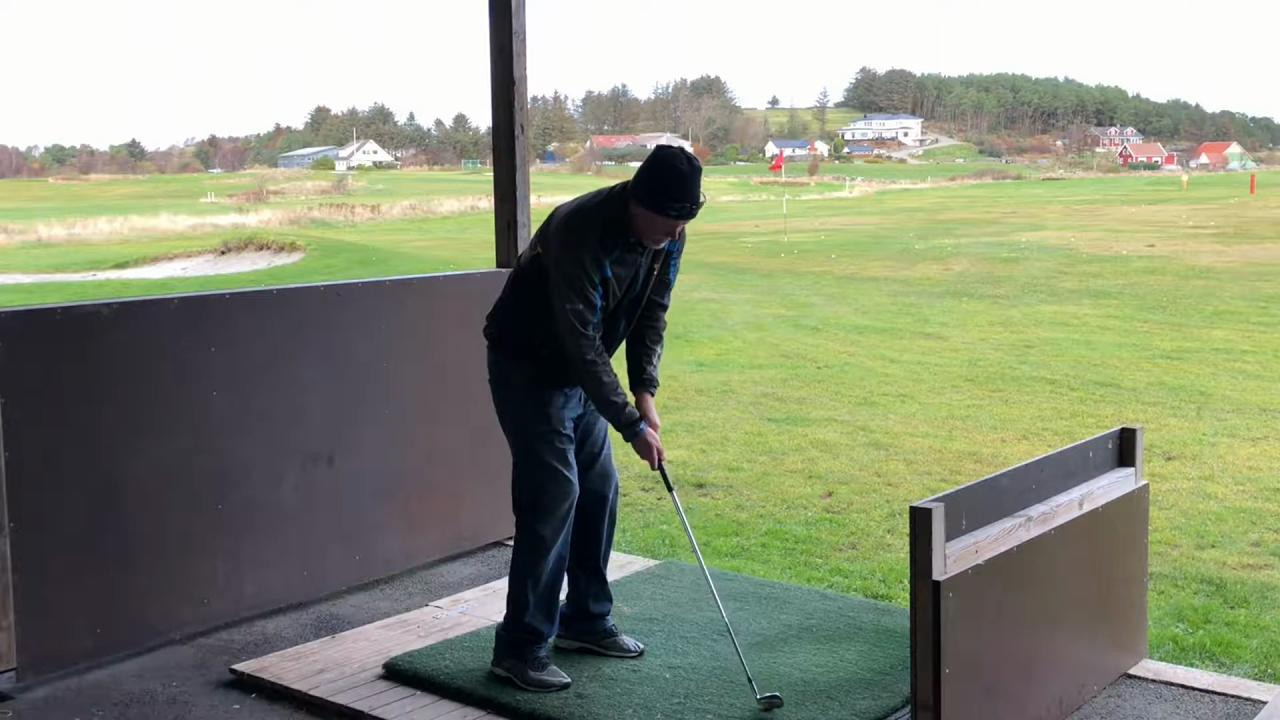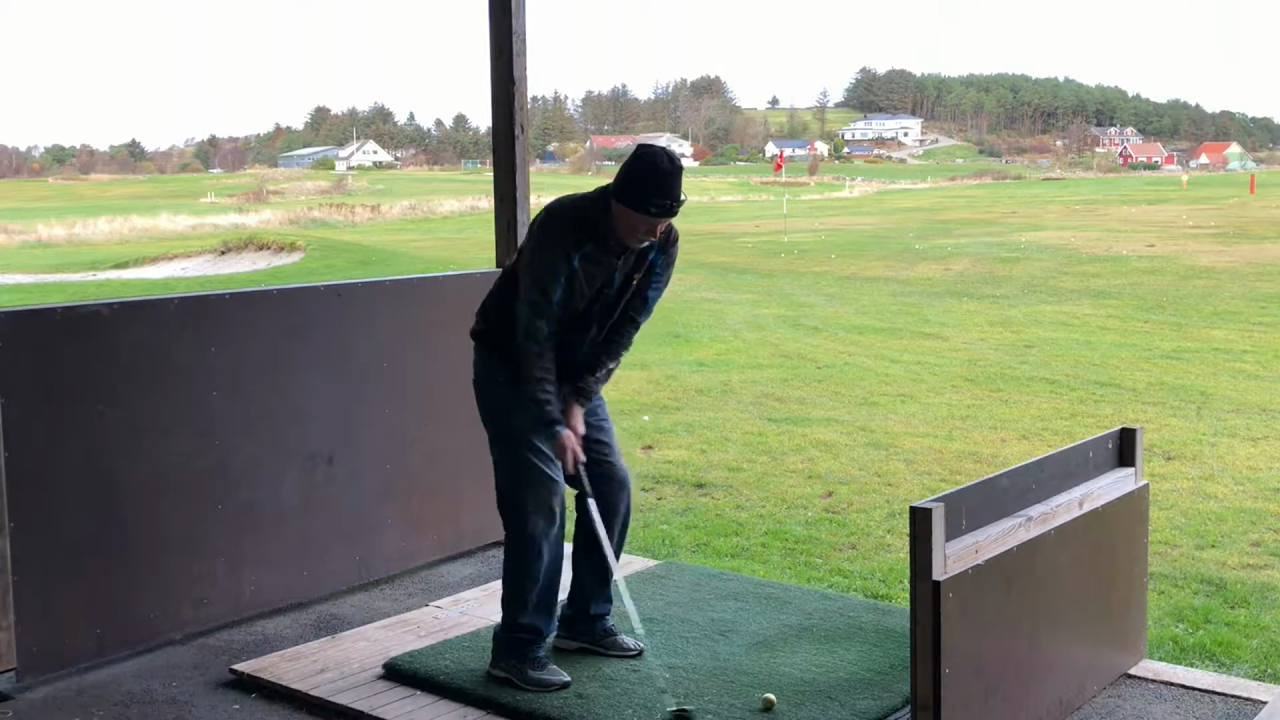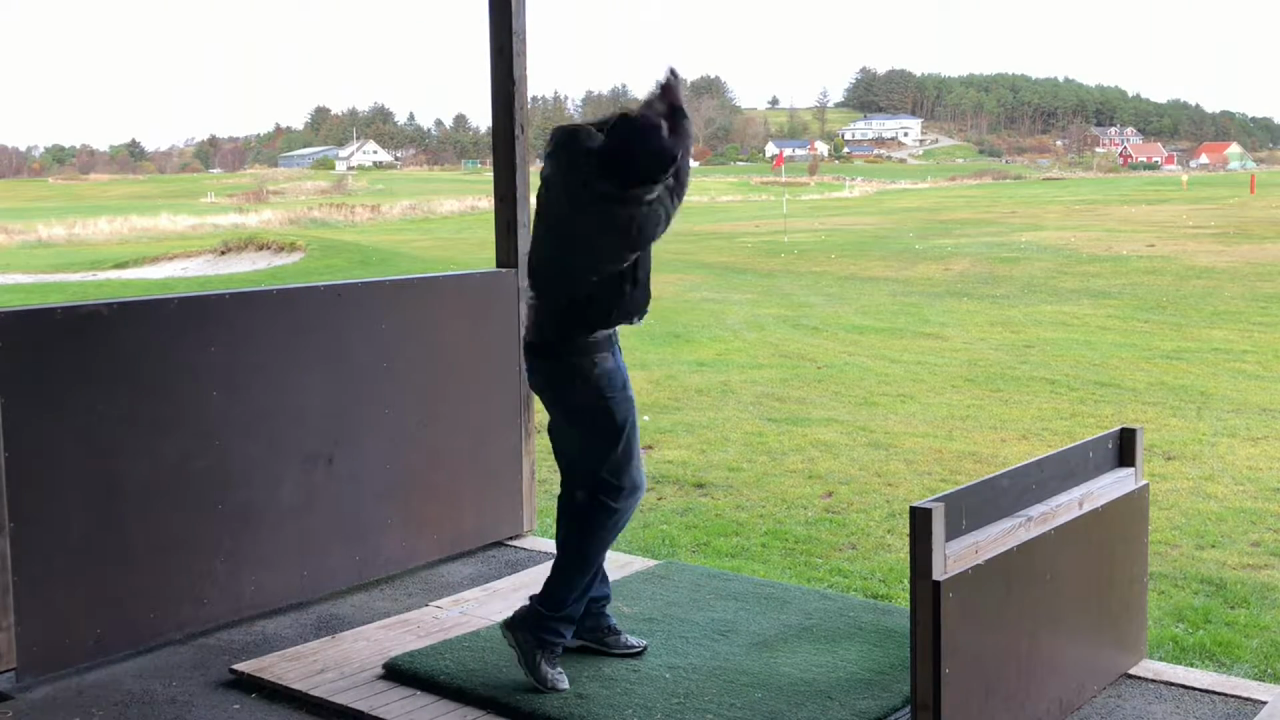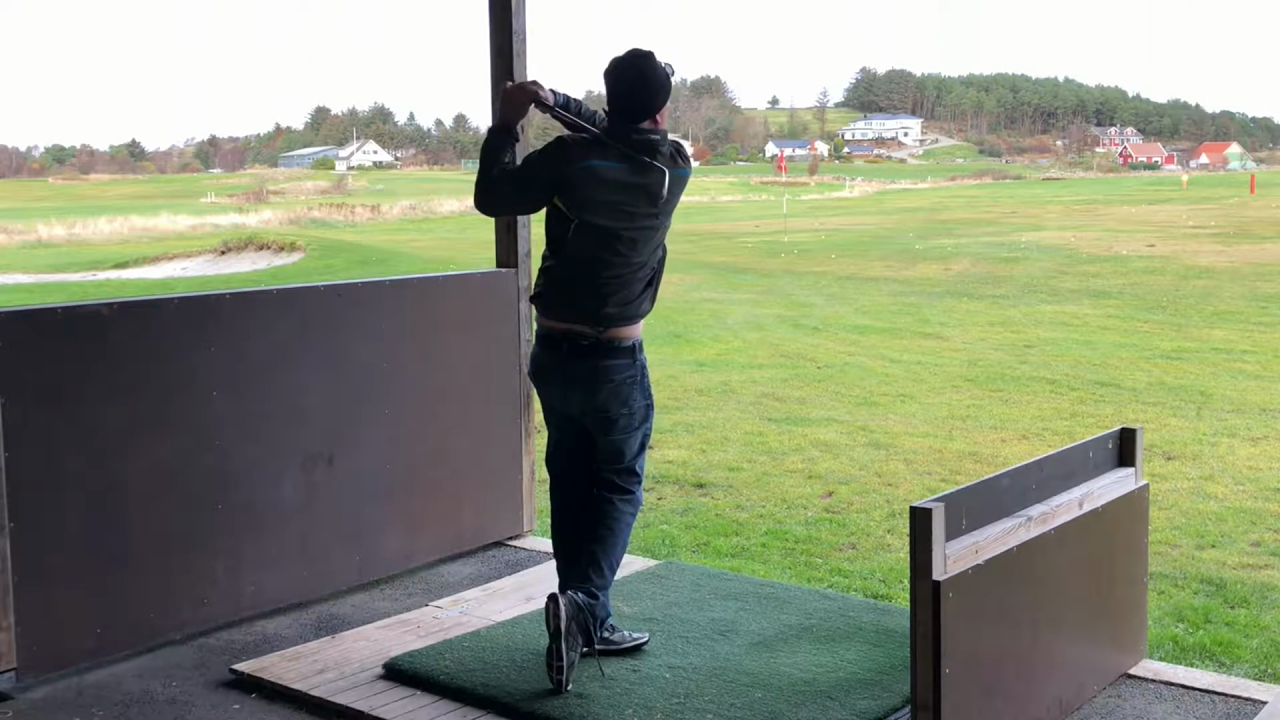
dt=1s
person 1, frame 1
left shoulder: (668, 237)
right shoulder: (579, 232)
left elbow: (651, 314)
right elbow: (581, 342)
left wrist: (645, 392)
right wrist: (631, 425)
left hip: (581, 371)
right hip: (527, 368)
left knee: (599, 491)
right knee: (553, 496)
left ankle: (585, 618)
right ankle: (520, 645)
person 1, frame 2
left shoulder: (662, 244)
right shoulder: (561, 226)
left elbow: (622, 332)
right elbow: (533, 332)
left wrist: (578, 404)
right wrist: (553, 420)
left hip: (573, 377)
right hip: (510, 370)
left knee: (609, 488)
right knee: (538, 501)
left ankle: (585, 619)
right ankle: (518, 645)
person 1, frame 3
left shoulder: (573, 148)
right shoulder: (612, 223)
right elbow: (672, 178)
left wrist: (650, 109)
right wrist: (676, 114)
left hip: (557, 346)
right hip: (579, 355)
left knee: (587, 477)
right knee: (619, 487)
left ankle: (585, 616)
right ankle: (543, 625)
person 1, frame 4
left shoulder: (568, 157)
right shoulder: (674, 167)
left elbow: (491, 199)
left wrist: (505, 124)
right wrist: (555, 101)
left hip: (553, 352)
right hip: (614, 360)
left knee: (571, 485)
right knee: (619, 487)
left ankle: (587, 620)
right ankle: (584, 604)
